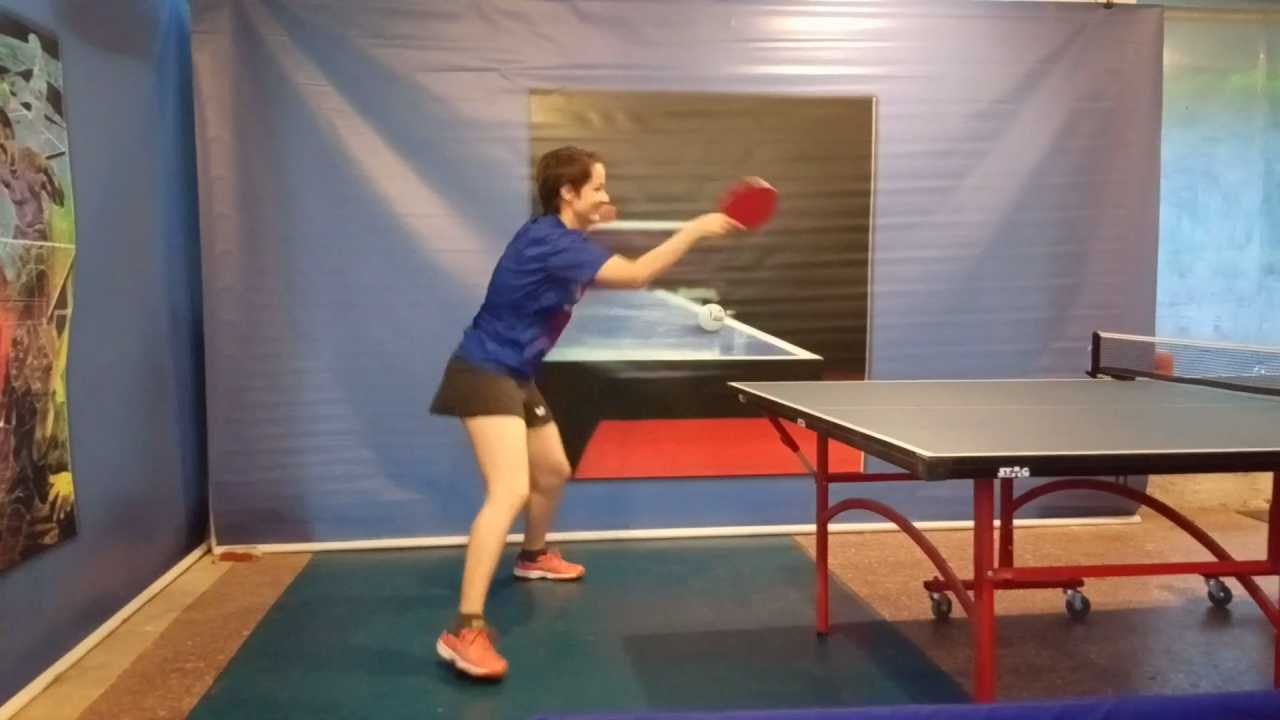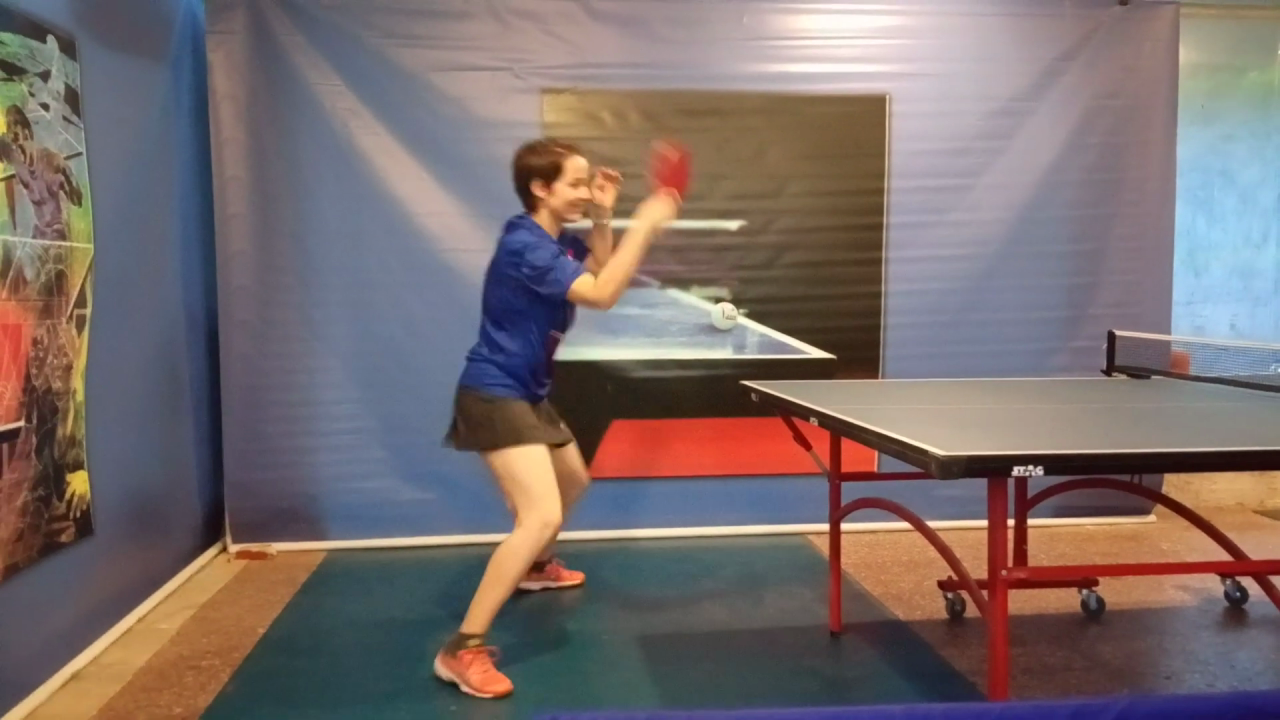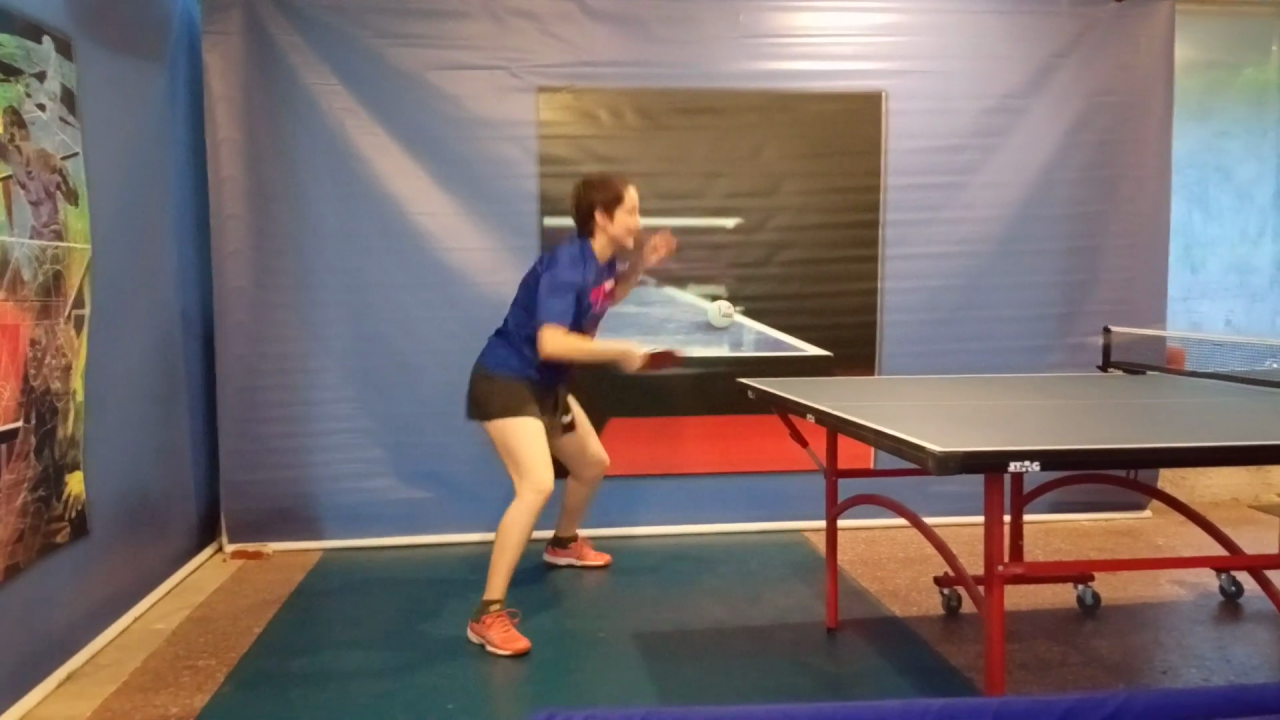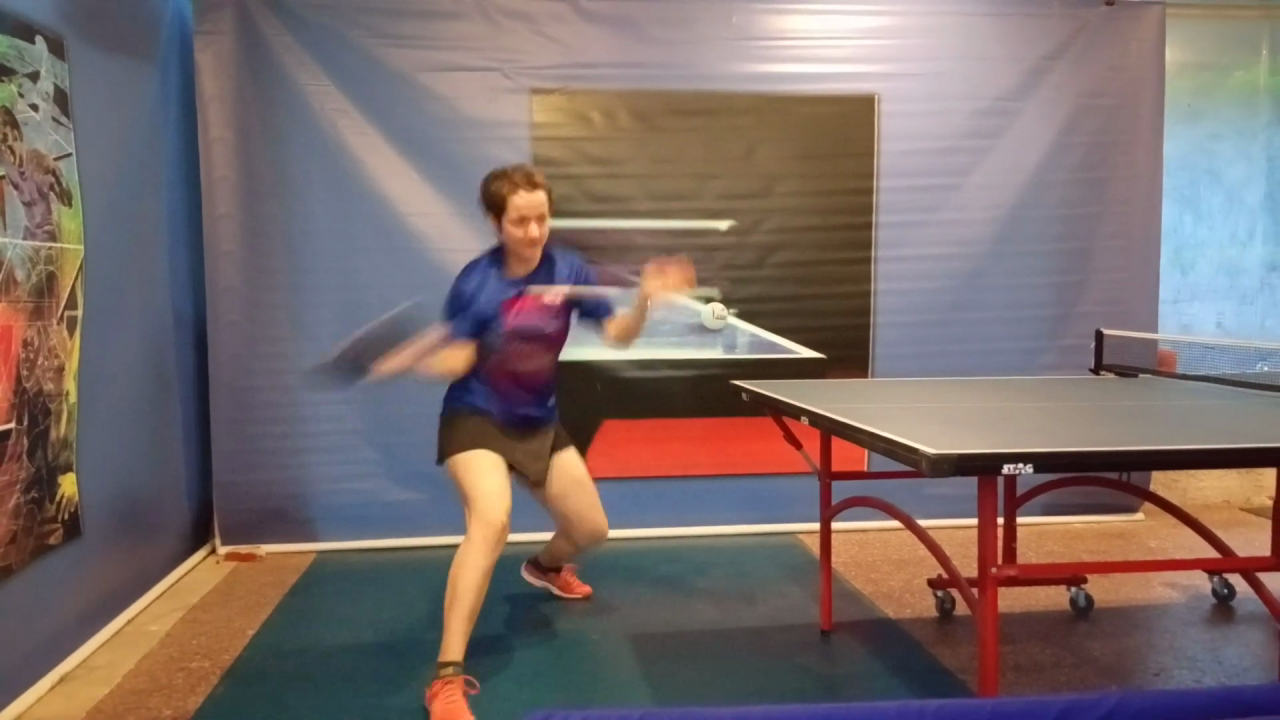
dt=1s
person 1, frame 1
left shoulder: (553, 235)
right shoulder: (549, 241)
right elbow: (635, 276)
left wrist: (589, 232)
right wrist: (696, 231)
left hip: (511, 374)
right hip: (483, 375)
left knee: (552, 476)
right knee: (509, 493)
left ankle: (533, 555)
right ankle: (464, 629)
person 1, frame 2
left shoulder: (554, 238)
right shoulder: (526, 246)
left elbow: (597, 267)
right elbow: (600, 294)
left wrist: (601, 218)
right wrist: (644, 226)
left hip: (527, 393)
right hip: (495, 397)
left knee: (573, 482)
right knee: (541, 518)
left ankle: (537, 566)
right ankle: (463, 649)
person 1, frame 3
left shoulder: (596, 259)
right shoulder: (566, 263)
left elbow: (604, 297)
right elbow: (552, 343)
left wrist: (642, 264)
right wrist: (619, 353)
left hip: (542, 384)
right hip: (504, 381)
left knee: (592, 465)
right knee: (537, 486)
left ankle: (564, 544)
right ankle: (488, 613)
person 1, frame 4
left shoulder: (567, 270)
right shoulder: (475, 283)
left elbow: (616, 334)
right elbow: (456, 365)
left wrist: (645, 300)
right wrist: (413, 359)
left hip: (538, 424)
right hip: (476, 421)
left knee: (590, 530)
right knee: (490, 521)
left ankle: (547, 567)
